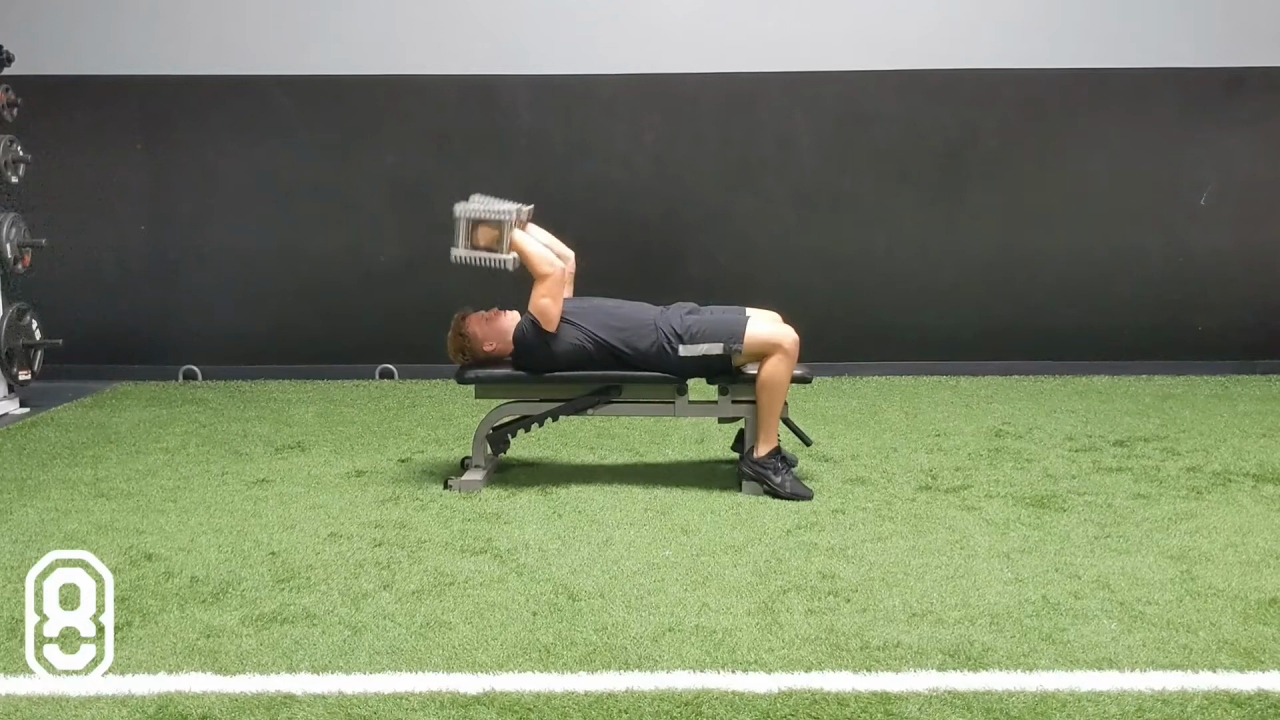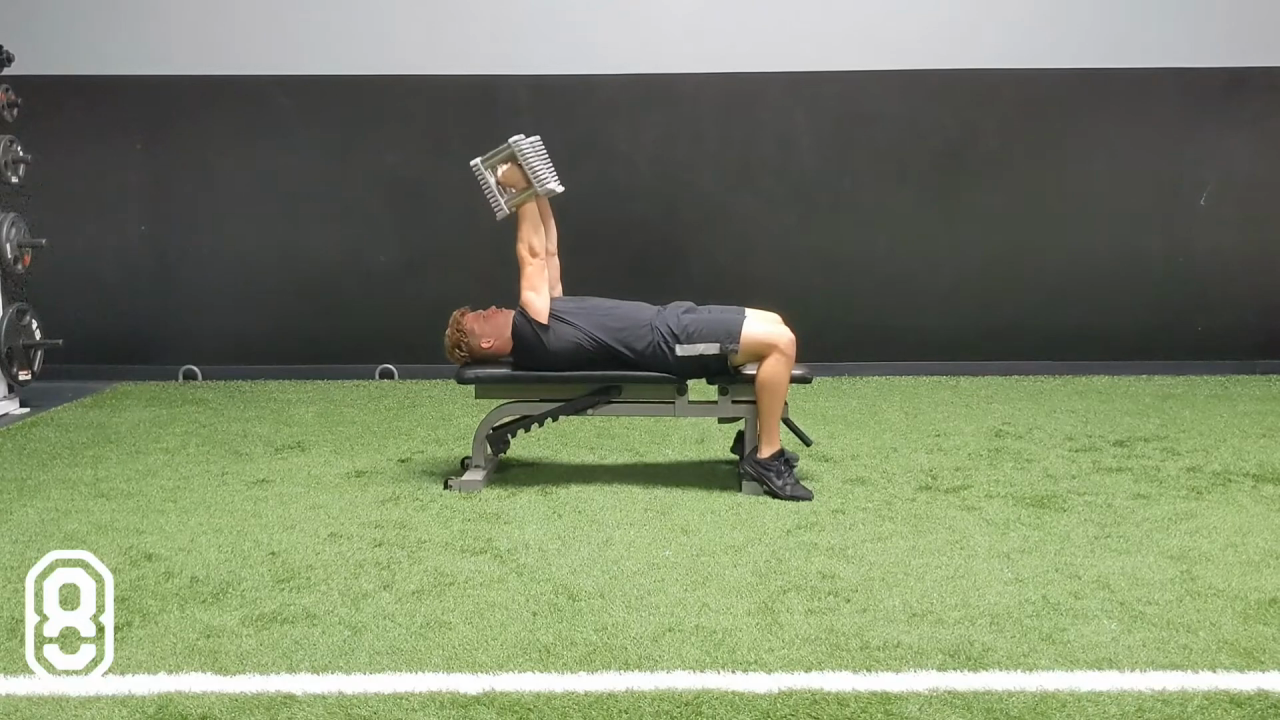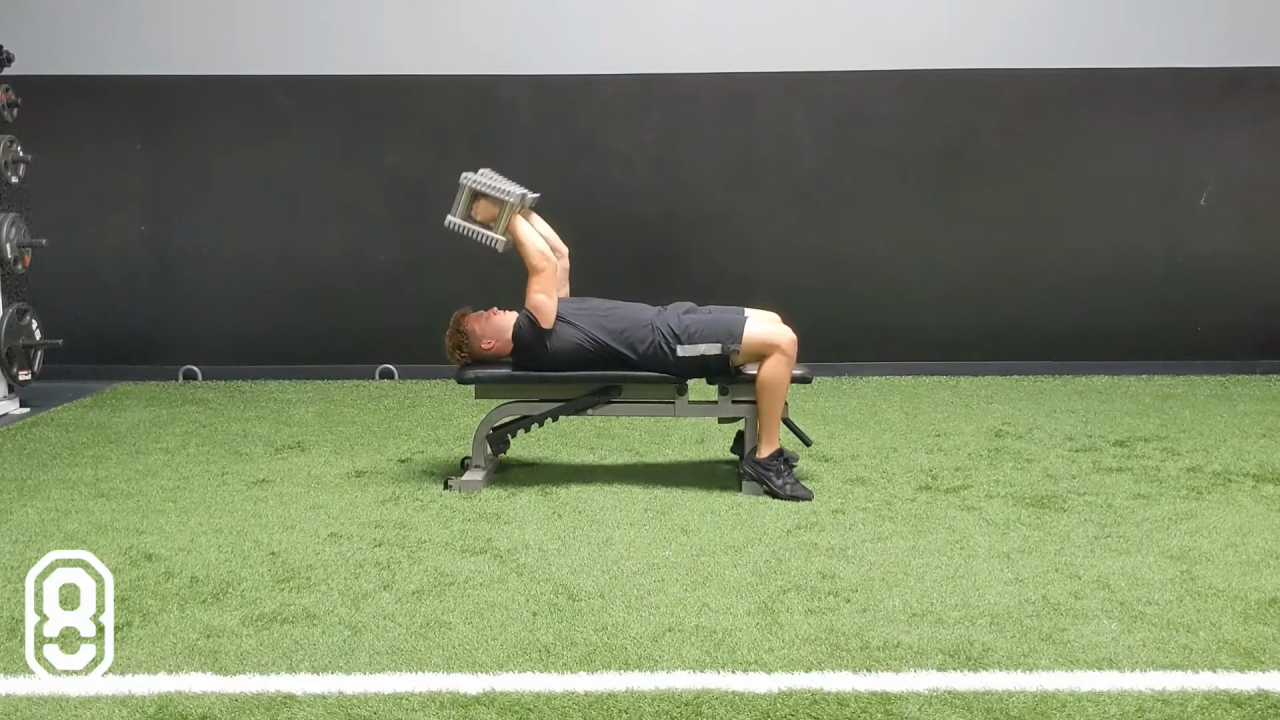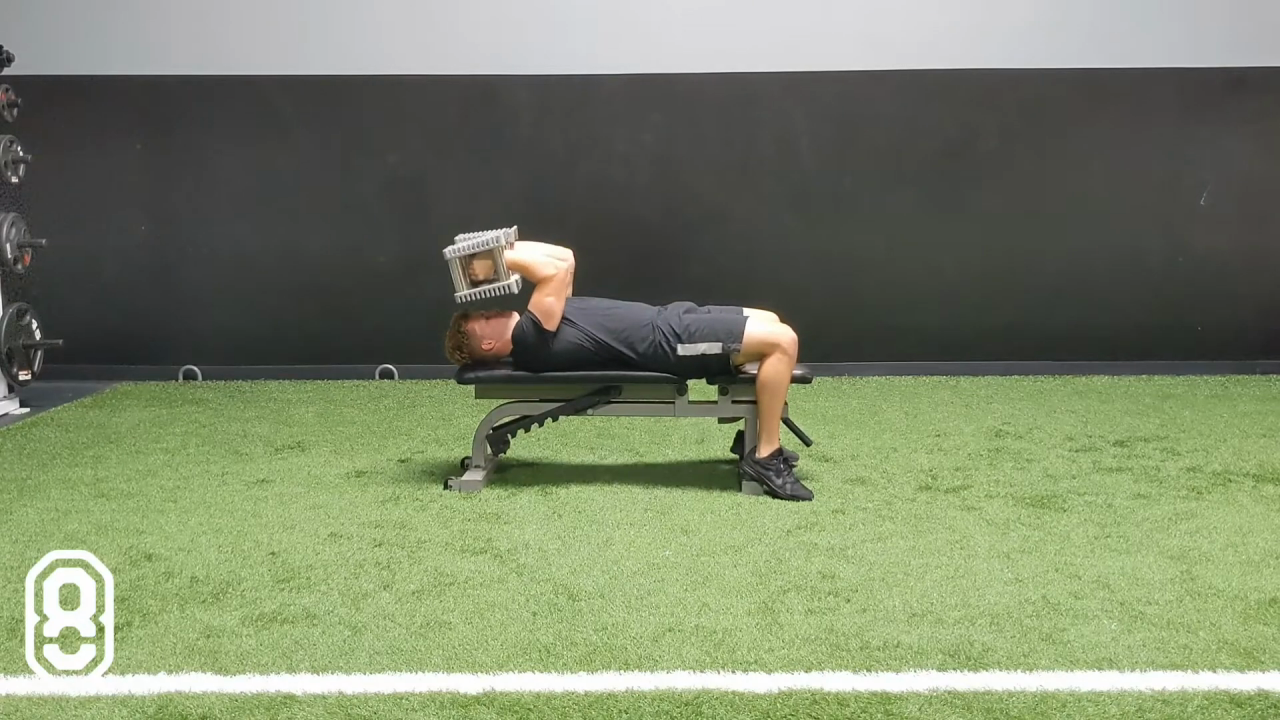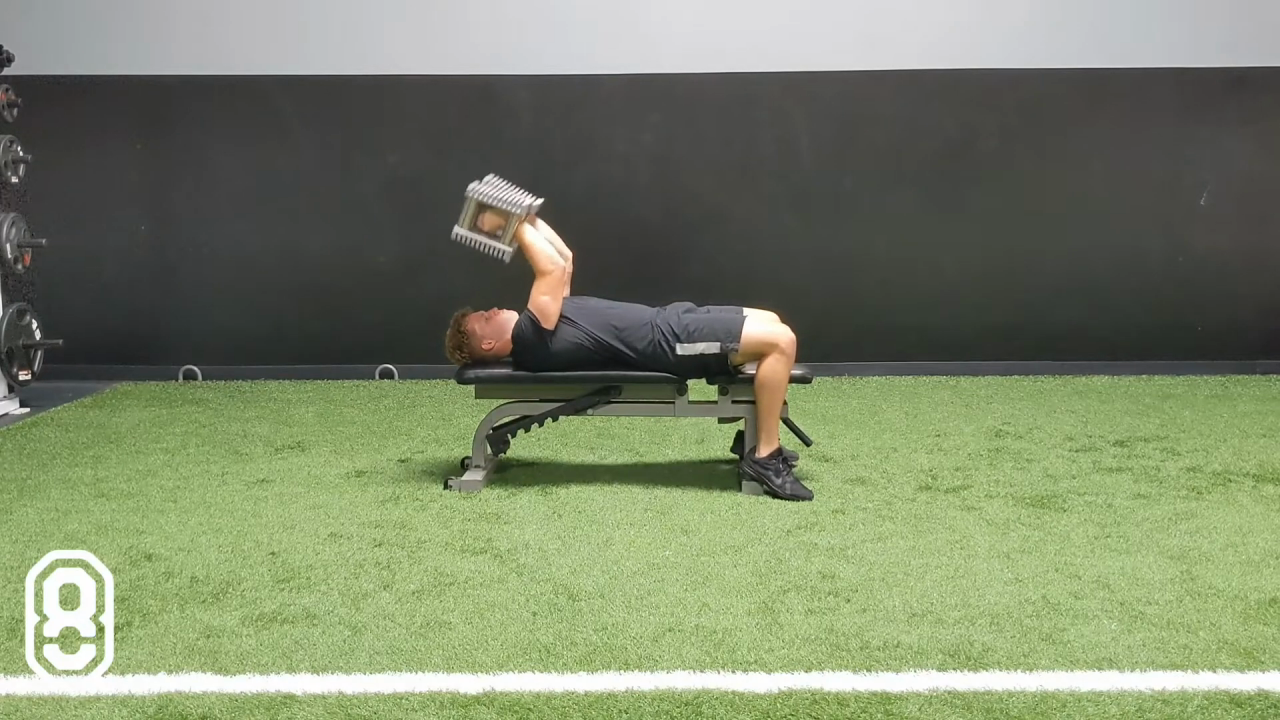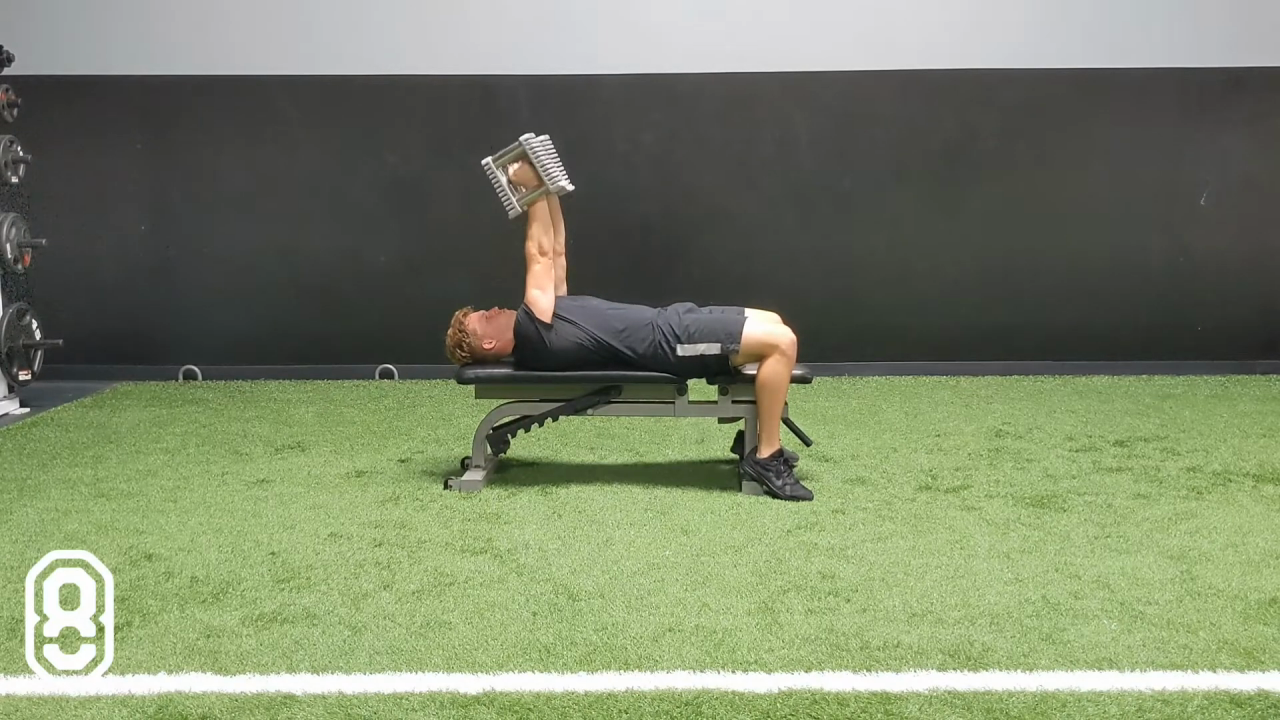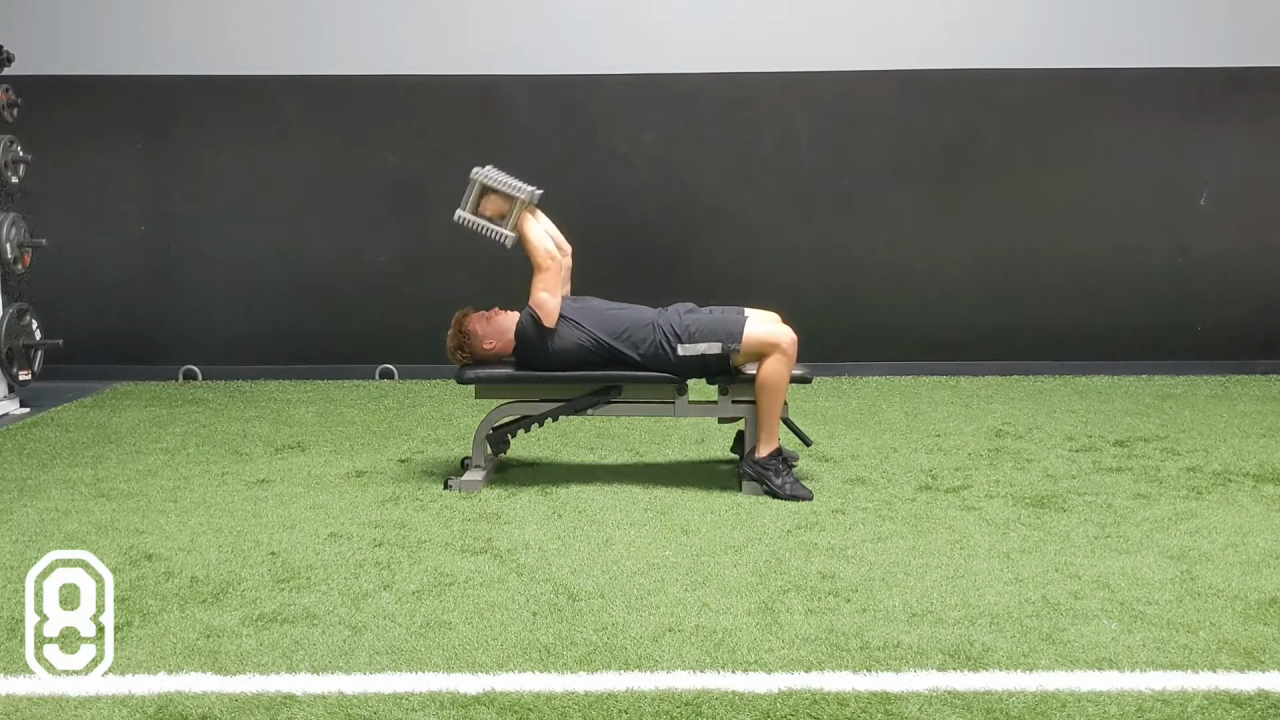
dt=0.5s
person 1, frame 1
left shoulder: (539, 328)
right shoulder: (530, 343)
left elbow: (566, 262)
right elbow: (551, 271)
left wrist: (517, 226)
right wrist: (505, 233)
left hip: (666, 323)
right hip: (667, 344)
left knee: (773, 324)
right knee: (783, 341)
left ankle: (761, 439)
right ankle: (763, 457)
person 1, frame 2
left shoulder: (537, 320)
right shoulder: (530, 340)
left elbow: (548, 256)
right elbow: (532, 258)
left wrist: (536, 192)
right wrist: (524, 189)
left hip: (666, 321)
right hip: (667, 342)
left knee: (773, 326)
right knee: (780, 342)
left ankle: (764, 436)
right ankle: (766, 458)
person 1, frame 3
left shoulder: (537, 323)
right shoulder: (531, 342)
left elbow: (560, 257)
right elbow: (544, 265)
left wrist: (519, 210)
right wrist: (503, 213)
left hip: (665, 321)
right hip: (666, 341)
left knee: (771, 324)
right knee: (781, 342)
left ankle: (759, 437)
right ankle: (765, 458)
person 1, frame 4
left shoulder: (531, 329)
right shoulder: (530, 342)
left elbow: (564, 258)
right elbow: (557, 270)
left wrist: (504, 250)
right wrist: (498, 259)
left hip: (664, 321)
right hip: (666, 341)
left knee: (770, 324)
right knee: (782, 341)
left ankle: (762, 440)
right ankle: (765, 458)
person 1, frame 5
left shoulder: (534, 327)
right shoulder: (530, 340)
left elbow: (564, 261)
right elbow: (552, 268)
left wrist: (524, 216)
right wrist: (513, 223)
left hip: (664, 322)
right hip: (665, 342)
left knee: (769, 323)
right knee: (780, 341)
left ankle: (761, 437)
right ankle: (764, 458)
person 1, frame 6
left shoulder: (538, 321)
right shoulder: (533, 339)
left elbow: (555, 256)
right elbow: (539, 255)
left wrist: (546, 191)
right wrist: (534, 188)
left hip: (666, 323)
right hip: (668, 342)
left knee: (772, 325)
right knee: (781, 342)
left ankle: (763, 438)
right ankle: (765, 458)
person 1, frame 7
left shoulder: (537, 325)
right shoulder: (534, 339)
left elbow: (562, 255)
right elbow: (549, 262)
left wrist: (524, 207)
right wrist: (511, 211)
left hip: (667, 322)
right hip: (668, 342)
left knee: (771, 324)
right knee: (781, 341)
left ankle: (760, 436)
right ankle: (764, 458)
